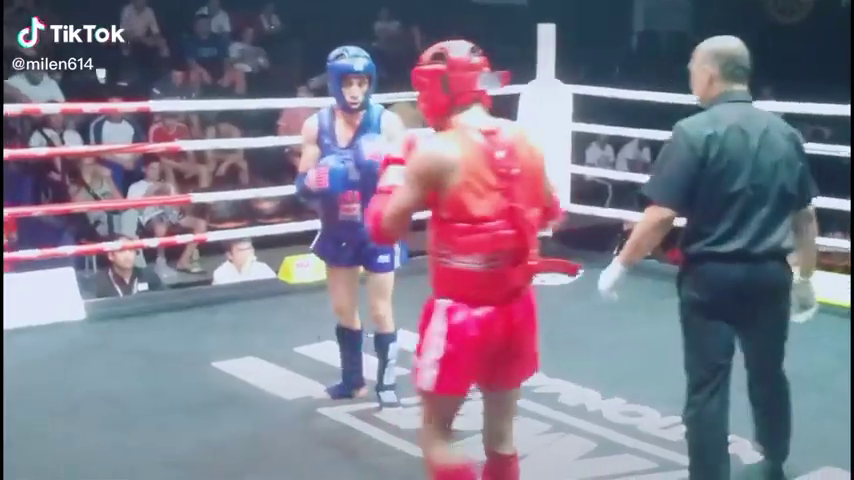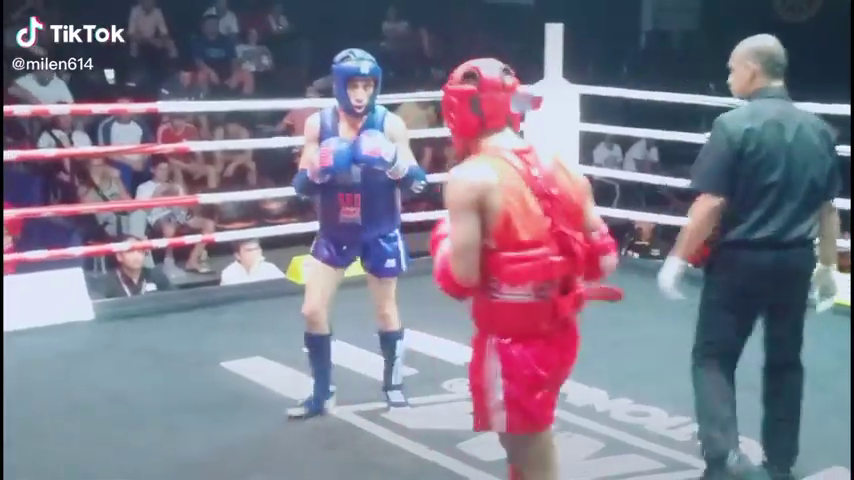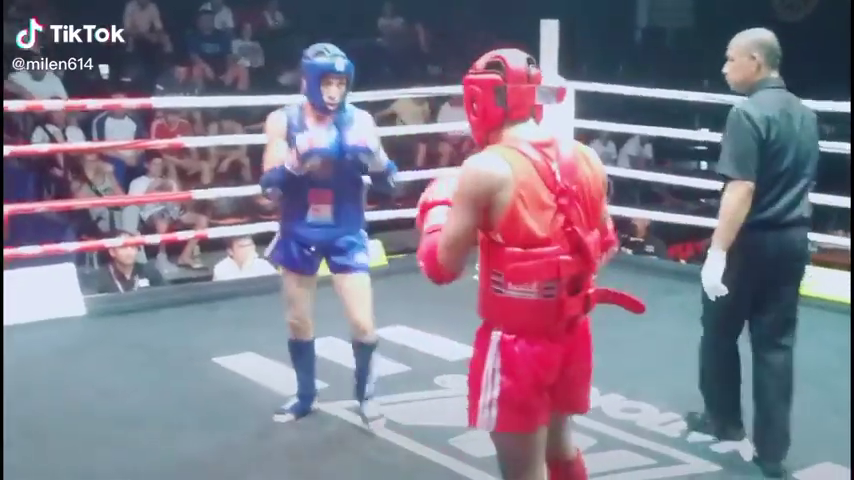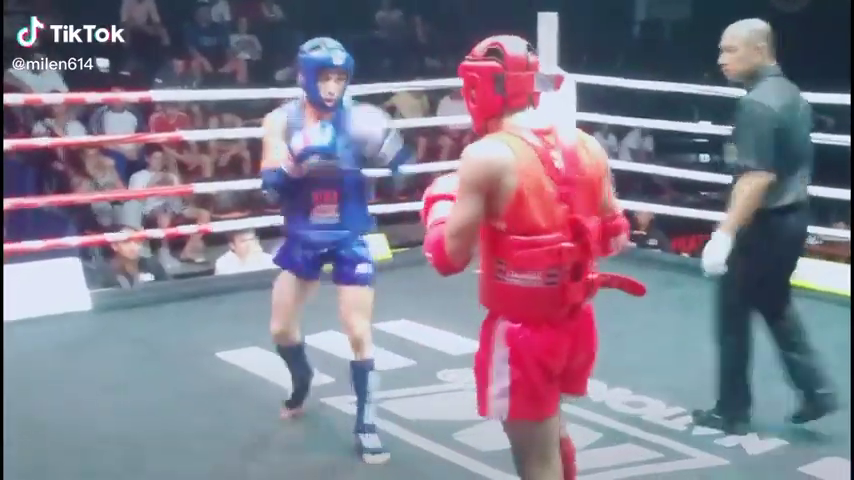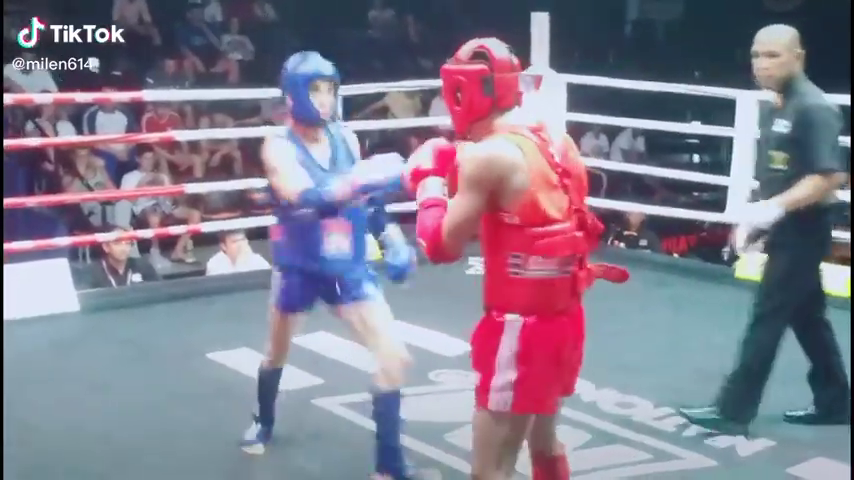
dt=0.3s
person 1, frame 1
left shoulder: (435, 151)
right shoulder: (525, 143)
left elbow: (384, 229)
right elbow: (551, 213)
left wrist: (394, 167)
left hip: (461, 312)
right hip: (516, 307)
left knee: (435, 438)
right knee: (501, 436)
person 1, frame 2
left shoulder: (471, 178)
right shoulder: (563, 168)
left elbow: (460, 281)
right elbow: (603, 260)
left wrist: (443, 239)
left hip: (512, 344)
right hip: (562, 333)
right knee: (532, 433)
person 1, frame 3
left shoulder: (484, 170)
right shoulder: (585, 160)
left elbow: (441, 267)
right elbow: (603, 248)
left wrist: (434, 207)
left hip: (516, 342)
right hip: (573, 333)
right knee: (556, 444)
person 1, frame 4
left shoulder: (487, 156)
right shoulder: (586, 146)
left elbow: (449, 257)
right elbow: (616, 236)
left wrist: (438, 202)
left hip: (521, 331)
right hip: (575, 321)
right knee: (550, 433)
person 1, frame 5
left shoulder: (490, 154)
right shoulder: (559, 143)
left elbow: (442, 247)
left wrist: (426, 177)
left hip: (520, 326)
right hip: (563, 317)
right knee: (544, 439)
person 2, frame 1
left shoulder: (694, 132)
right shoulder: (785, 133)
left elbow: (661, 214)
right elbow: (804, 216)
left wrist: (619, 265)
right wrist: (806, 276)
left hip: (711, 275)
right hip: (769, 273)
left knee: (707, 389)
right knee: (768, 373)
person 2, frame 2
left shoulder: (733, 124)
right shoulder: (817, 129)
left elbow: (710, 203)
right elbow: (828, 207)
left wrist: (677, 259)
right wrist: (828, 264)
left hip: (741, 260)
right hip: (795, 260)
left knee: (712, 360)
right knee: (784, 361)
person 2, frame 3
left shoulder: (748, 113)
right shoulder: (805, 114)
left elbow: (741, 188)
left wrist: (717, 251)
left hip: (751, 242)
right hip: (793, 240)
left knee: (718, 333)
right knee: (776, 345)
left ankle: (724, 420)
person 2, frame 4
left shoulder: (757, 103)
right shoulder: (791, 95)
left elbow: (758, 177)
left wrist: (725, 233)
left hip: (763, 225)
right hip: (790, 221)
left knee: (732, 315)
right knee: (777, 308)
left ankle: (732, 412)
right ankle: (814, 389)
person 2, frame 5
left shoulder: (813, 108)
right shoulder: (778, 107)
left wrist: (776, 208)
right wrist: (756, 218)
left hip: (802, 229)
right hip: (790, 228)
left knee: (767, 318)
right knee: (807, 315)
left ankle: (732, 411)
person 3, frame 1
left shoulder: (387, 122)
right shoulder: (316, 126)
right elbow: (302, 182)
right wrist: (316, 182)
right hip: (337, 232)
left knee: (380, 312)
right knee: (344, 312)
left ankle: (387, 384)
right ankle: (352, 380)
person 3, frame 2
left shoulder: (390, 125)
right shoulder: (317, 124)
left elbow: (417, 183)
right elbow: (301, 185)
left wrist: (394, 162)
right wrist: (317, 169)
left hip: (380, 232)
right hip: (334, 232)
left knee: (386, 314)
right knee: (312, 311)
left ankle: (393, 382)
right ankle: (321, 391)
person 3, frame 3
left shoulder: (358, 120)
right shoulder: (282, 121)
left elbow: (389, 181)
right elbow: (270, 184)
left wrist: (373, 155)
right wrist: (299, 158)
left hip: (346, 233)
right hip: (298, 234)
left knee: (362, 324)
right knee: (298, 321)
left ankle: (365, 391)
right ankle: (305, 395)
person 3, frame 4
left shoulder: (359, 117)
right shoulder: (280, 121)
left elbow: (397, 159)
right elbow: (270, 185)
left wrist: (384, 143)
right wrist: (297, 157)
left hip: (351, 240)
right hip: (301, 238)
left knee: (359, 336)
right knee: (281, 330)
left ankle: (365, 425)
right ankle: (301, 381)
person 3, frame 5
left shoulder: (346, 139)
right shoulder: (279, 148)
left elbow: (366, 198)
right elbow: (303, 201)
left wrist: (394, 240)
right wrist: (361, 181)
left hip: (351, 269)
right hip: (300, 269)
left knee: (395, 357)
right knee: (277, 356)
right ankle: (263, 421)
